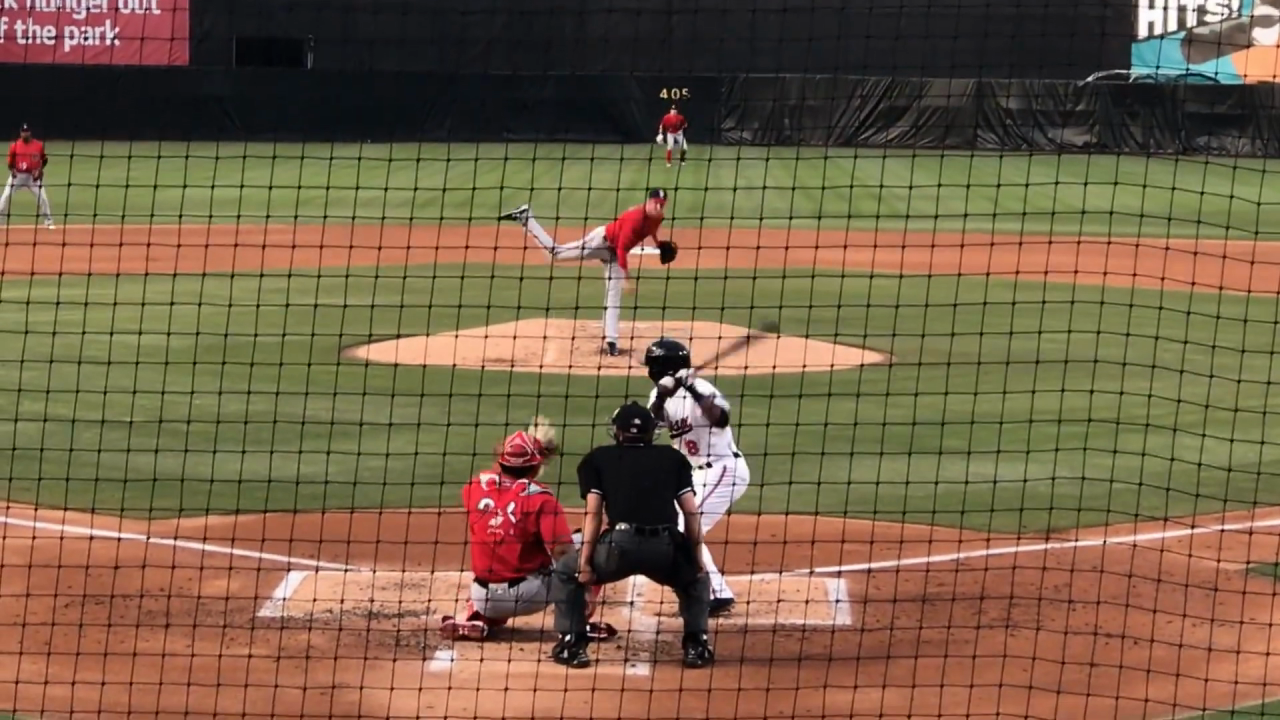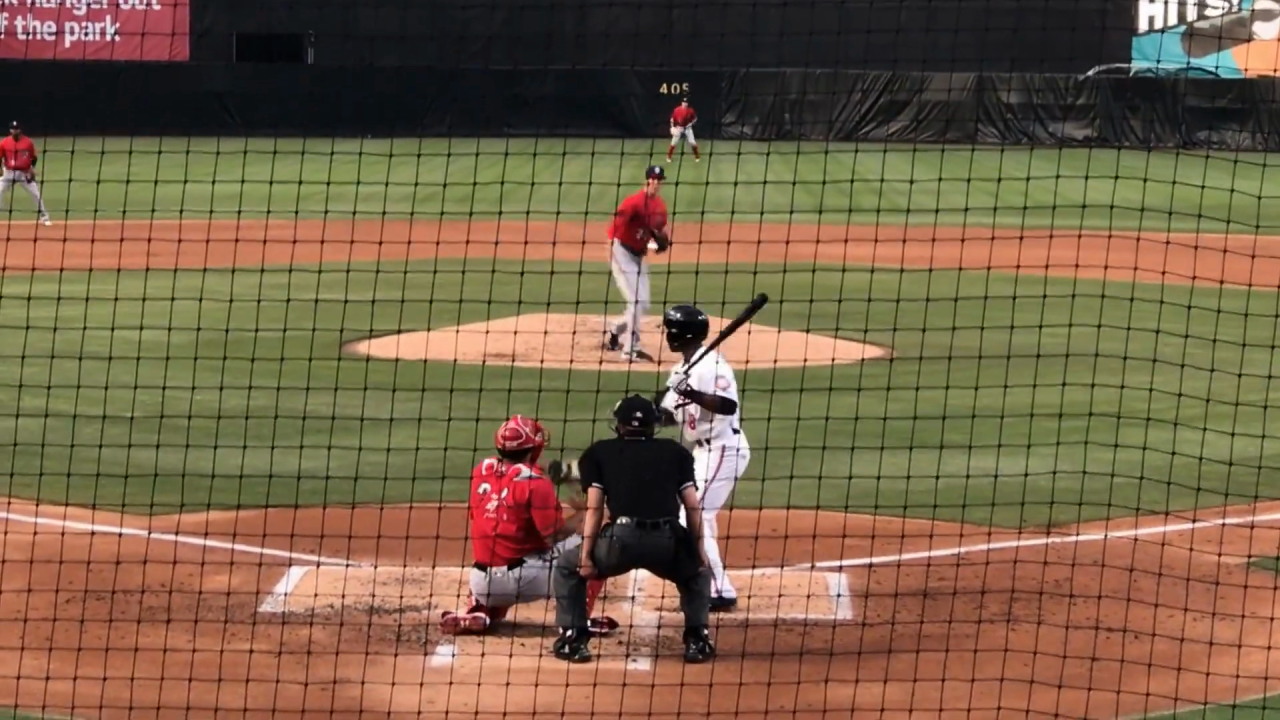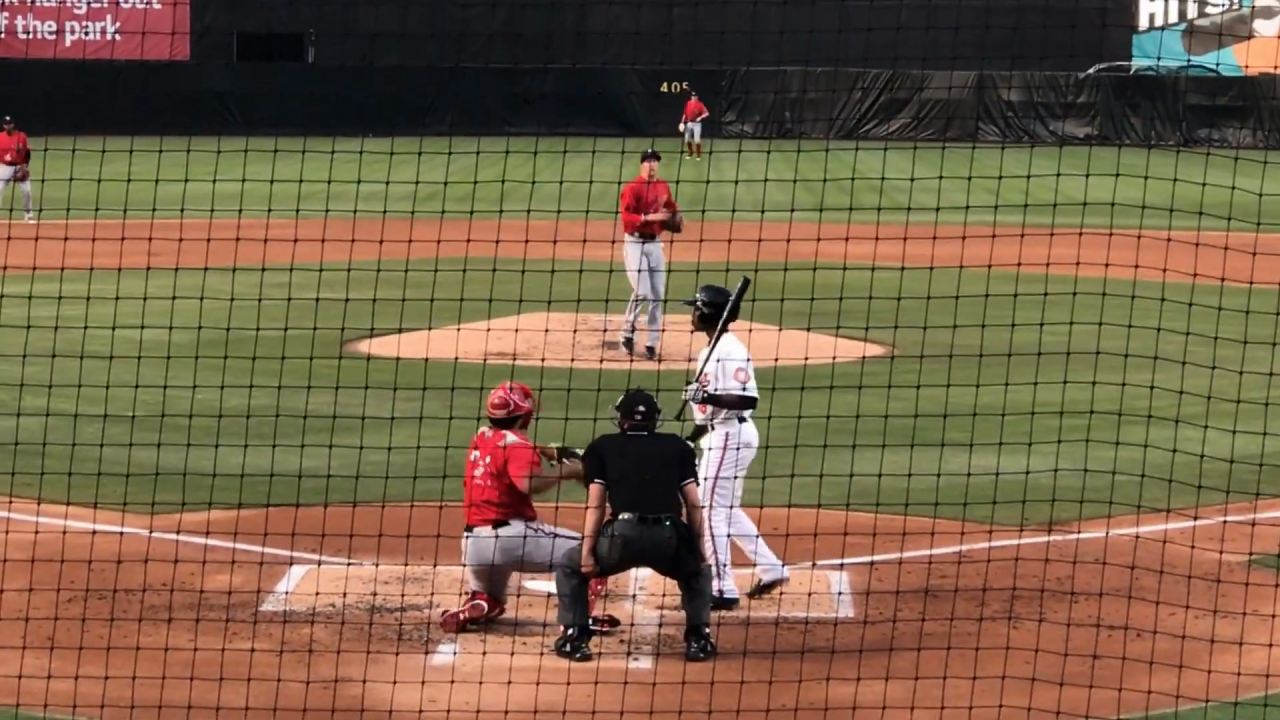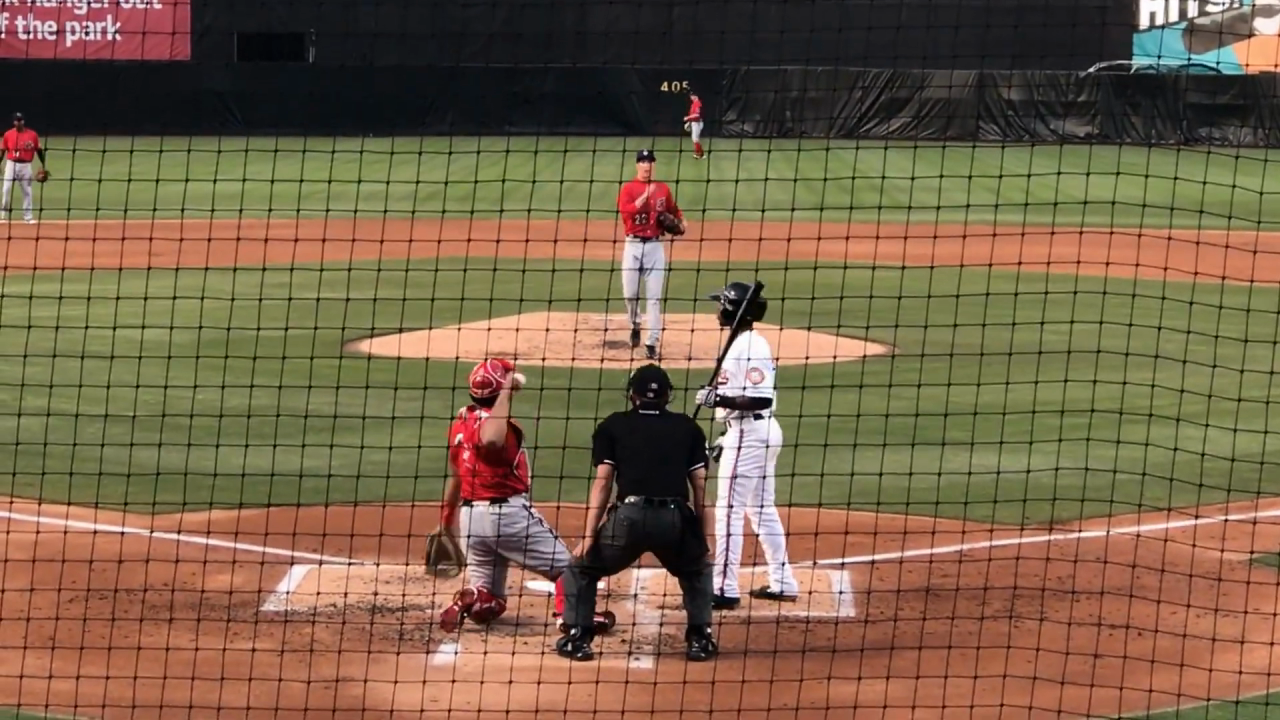
dt=0.4s
person 1, frame 1
left shoulder: (701, 390)
right shoulder: (661, 394)
left elbow: (722, 420)
right elbow: (654, 416)
left wrist: (692, 390)
right wrist: (663, 394)
left hip: (725, 470)
right hip: (704, 471)
left ankle: (717, 594)
person 1, frame 2
left shoulder: (713, 364)
right shoulder: (680, 370)
left elbow: (728, 406)
right elbow: (670, 416)
left wrist: (690, 393)
right wrist: (656, 412)
left hip: (724, 450)
right hip: (704, 452)
left knee: (695, 518)
left ankle: (720, 592)
right ankle: (710, 575)
person 1, frame 3
left shoulder: (730, 350)
right shoulder: (712, 351)
left elbow: (748, 400)
left wrist: (707, 396)
right wrist: (690, 439)
left hip: (730, 437)
right hip: (721, 437)
left knee: (712, 512)
right knee: (725, 510)
left ankle: (723, 591)
right ankle: (771, 569)
person 1, frame 4
left shoulder: (748, 348)
right shoulder: (747, 344)
left elbow: (763, 399)
left wrist: (720, 400)
right wrist: (725, 437)
left hip: (749, 434)
right hip: (761, 432)
left knee: (729, 510)
right knee: (761, 509)
left ankle: (725, 589)
right ankle: (783, 582)
person 2, frame 1
left shoulder: (598, 458)
right shoulder: (672, 457)
left elbow: (593, 513)
right elbow: (691, 512)
left wrist: (584, 563)
right wrist: (694, 558)
left hip: (621, 545)
right hip: (665, 549)
left knee: (566, 571)
right knee: (695, 578)
left ankle: (573, 644)
right ankle: (696, 645)
person 2, frame 2
left shoulder: (600, 452)
right shoulder: (675, 451)
left elbow: (594, 507)
right elbow: (693, 506)
left wrist: (586, 556)
right wrist: (696, 553)
left hip: (622, 539)
right hip: (667, 542)
left knee: (568, 566)
right knee: (697, 572)
left ankle: (573, 639)
right ankle: (697, 639)
person 2, frame 3
left shoulder: (602, 447)
right shoulder: (677, 446)
left elbow: (596, 503)
right elbow: (693, 504)
left wrist: (587, 553)
right wrist: (696, 550)
left hip: (623, 535)
right hip: (669, 538)
left knee: (570, 565)
right knee: (698, 570)
left ankle: (575, 637)
right ankle: (698, 638)
person 2, frame 4
left shoulder: (613, 425)
right shoulder: (688, 427)
left elbow: (603, 482)
right elbow: (700, 488)
left wrist: (589, 535)
right wrist: (701, 538)
left hip: (630, 517)
right hip: (674, 519)
left knee: (581, 566)
right knee: (698, 569)
left ankle: (578, 637)
right ankle: (700, 638)
person 3, frame 1
left shoulder: (478, 487)
right shoulder: (540, 499)
right elbow: (562, 552)
left hip: (483, 597)
right hip: (527, 594)
left ankle: (476, 620)
person 3, frame 2
left shoulder: (482, 470)
right shoulder: (535, 483)
right elbow: (553, 536)
left wrist: (545, 470)
right wrist: (581, 516)
left hip: (482, 583)
right hip: (525, 579)
left ankle: (477, 613)
person 3, frame 3
left shoulder: (481, 437)
right shoulder: (516, 445)
right elbow: (529, 485)
left wrist: (544, 452)
right wrist: (567, 470)
left hip: (473, 543)
right hip: (510, 536)
left knee: (489, 604)
left ankle: (473, 609)
person 3, frame 4
left shoulder: (464, 419)
right shoulder: (489, 421)
left elbow: (455, 476)
right elbow: (491, 440)
left wrist: (447, 519)
right wrist: (507, 393)
left hip: (470, 517)
right hip: (509, 513)
left knee: (487, 605)
right knee: (567, 566)
left ankle: (468, 601)
person 4, frame 1
left shoulder: (657, 216)
right shoulder: (635, 218)
right elbow: (621, 250)
left wrist: (659, 243)
right wrist: (625, 276)
left hip: (615, 251)
right hip: (601, 241)
left knee: (614, 297)
right knee: (555, 251)
left ankle: (611, 340)
right ankle: (525, 216)
person 4, frame 2
left shoulder: (660, 205)
right shoulder: (634, 201)
left elbow: (660, 229)
right elbow: (617, 222)
left wrist: (662, 239)
right wrist: (611, 245)
left hip: (638, 255)
right hip: (622, 251)
left knee: (642, 304)
right knee: (636, 300)
left ankle: (614, 333)
right ankle: (630, 349)
person 4, frame 3
left shoulder: (663, 187)
right shoulder: (632, 188)
left elbow: (670, 206)
right elbow: (625, 217)
left wrist: (675, 217)
right wrist: (650, 218)
left hip: (654, 244)
right hip: (634, 242)
left knee: (657, 295)
right knee: (641, 291)
left ankle: (651, 344)
right ankle: (627, 334)
person 4, frame 4
left shoulder: (663, 188)
right shoulder: (628, 188)
left elbow: (673, 209)
right elbow: (626, 212)
left wrist: (681, 220)
right wrist: (645, 195)
left hip: (655, 246)
right hip: (633, 245)
left knee: (654, 295)
right knee: (630, 293)
left ankle: (652, 342)
right ankle: (635, 326)
